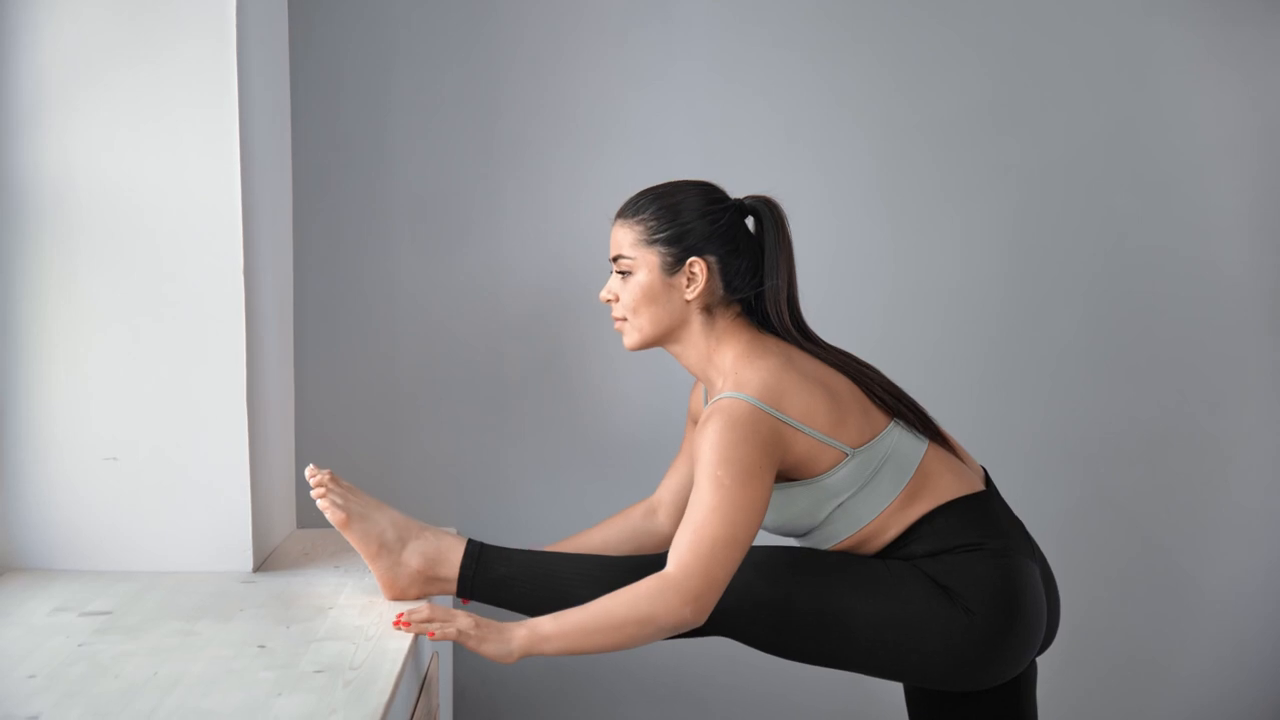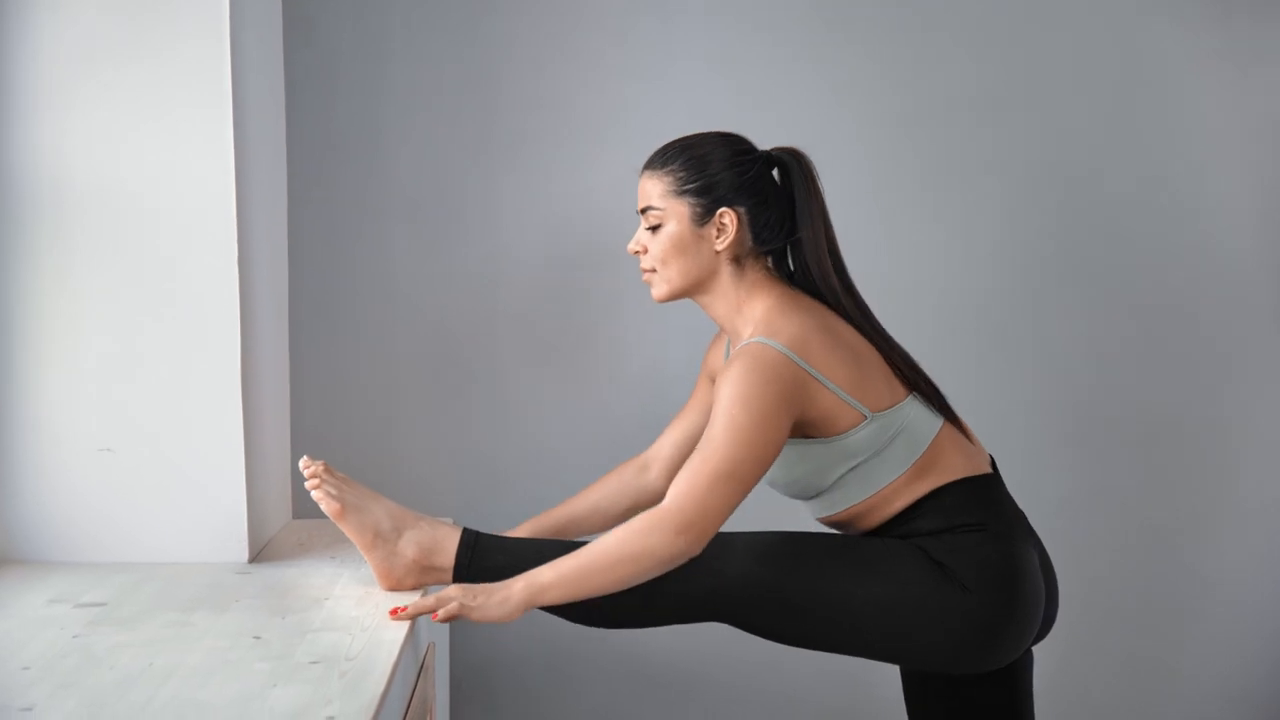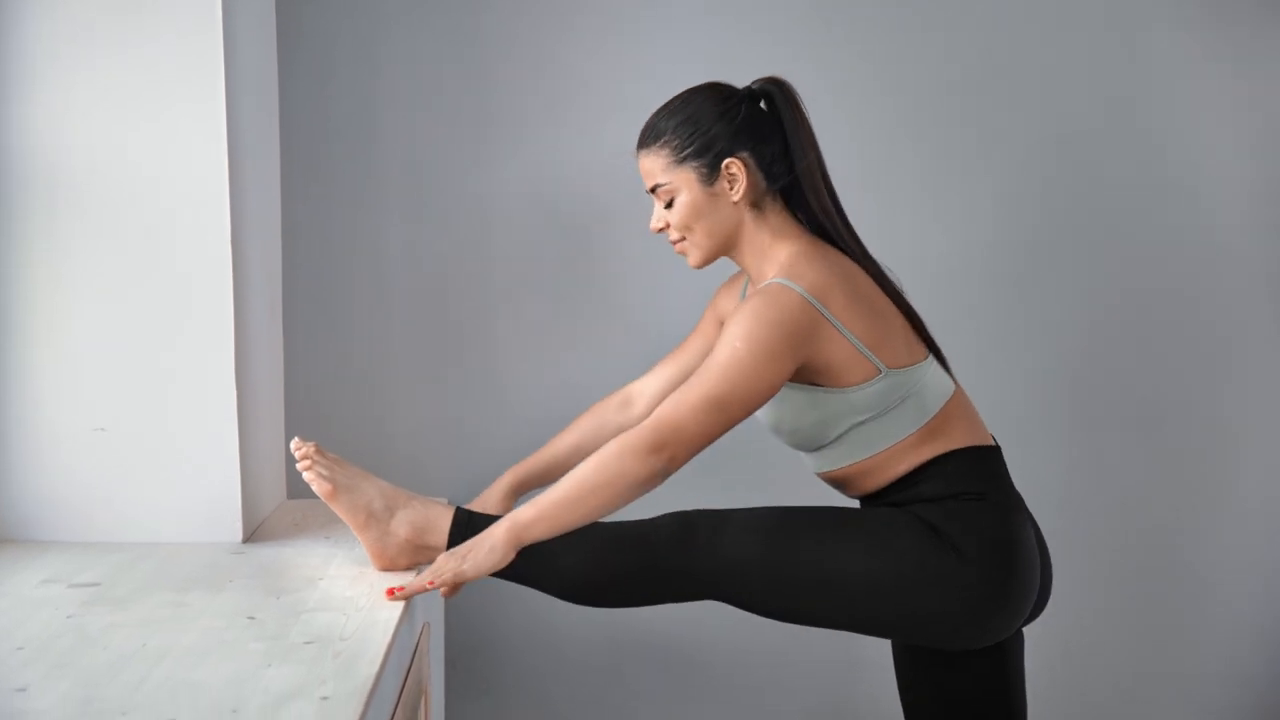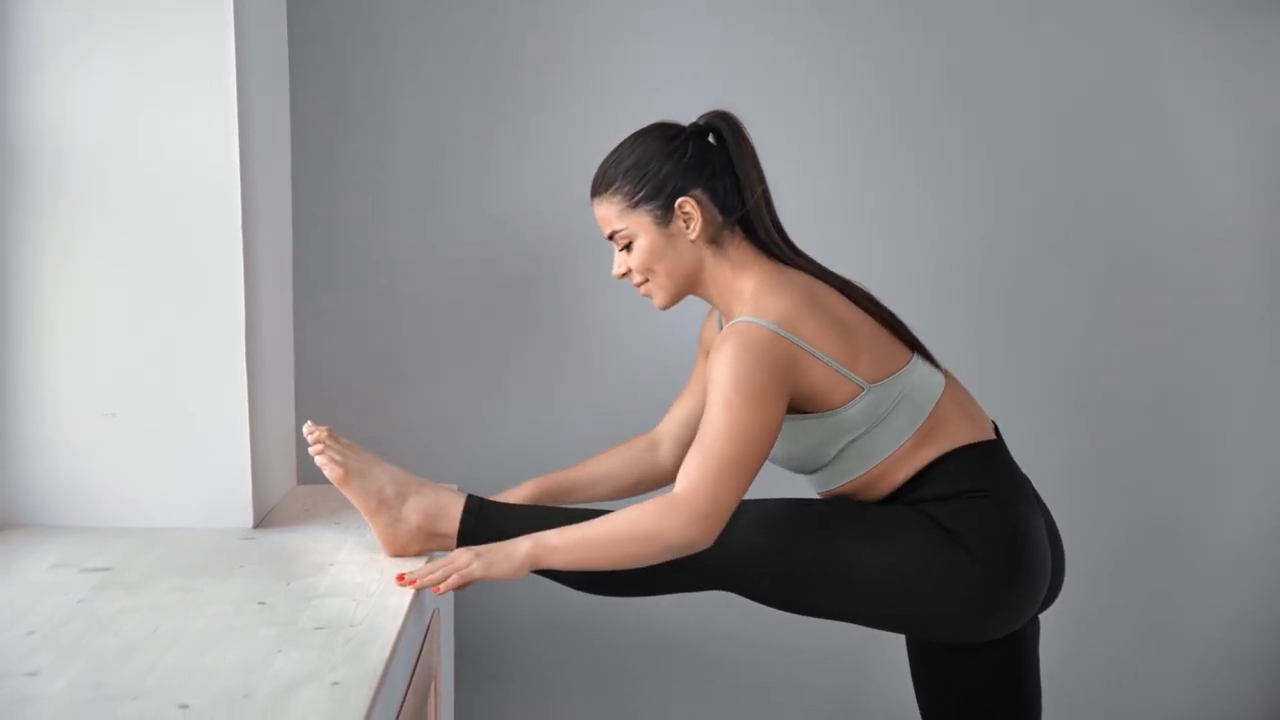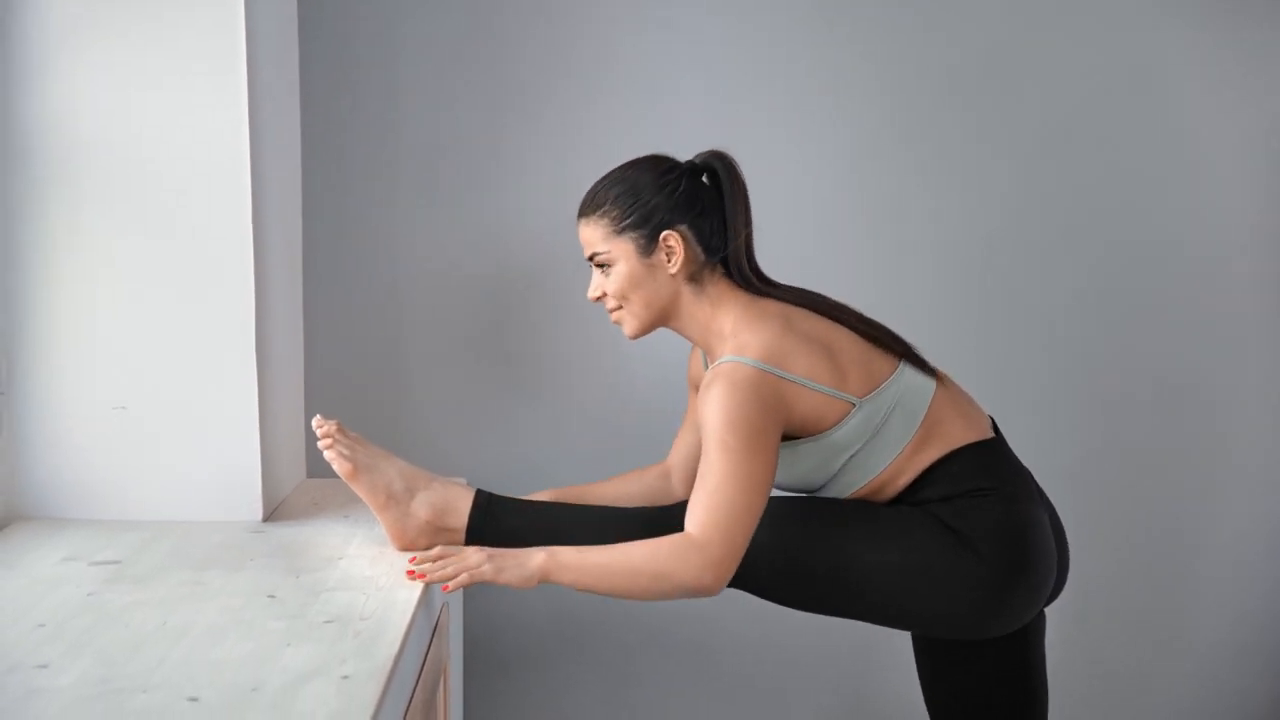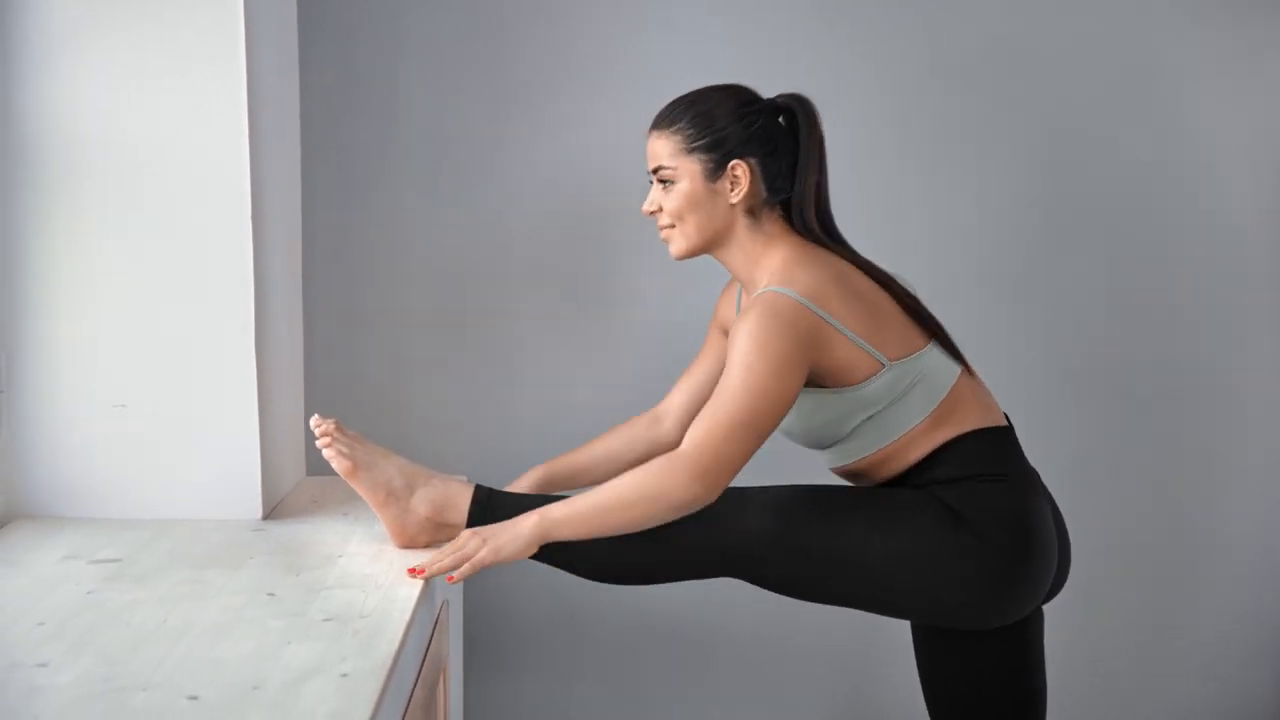
dt=0.5s
person 1, frame 1
left shoulder: (745, 406)
right shoulder: (734, 372)
left elbow: (683, 600)
right elbow: (663, 518)
left wrist: (516, 637)
right wrist: (522, 570)
left hip: (967, 599)
right hip: (983, 593)
left knee: (723, 588)
person 1, frame 2
left shoulder: (768, 359)
right shoulder: (745, 339)
left elbow: (677, 533)
right elbow: (653, 474)
left wrist: (516, 592)
right wrist: (518, 543)
left hip: (966, 578)
right hip: (973, 575)
left knee: (713, 576)
person 1, frame 3
left shoulder: (788, 300)
right shoulder: (757, 286)
left elbow: (655, 449)
right elbow: (638, 403)
left wrist: (506, 536)
right wrist: (508, 485)
left hip: (959, 549)
right hip: (964, 551)
left knee: (699, 551)
left ankle: (425, 531)
person 1, frame 4
left shoulder: (759, 335)
right shoulder: (743, 310)
left elbow: (692, 520)
right elbow: (663, 452)
left wrist: (522, 550)
right wrist: (526, 497)
left hip: (971, 546)
right hip: (985, 546)
left knee: (722, 547)
person 1, frame 5
left shoulder: (745, 370)
right shoulder: (726, 336)
left elbow: (705, 563)
right elbow: (677, 481)
left wrist: (533, 559)
right wrist: (537, 507)
left hip: (976, 547)
right hip: (986, 540)
left knee: (718, 538)
person 1, frame 6
left shoulder: (785, 306)
right shoulder: (753, 291)
left elbow: (693, 479)
right elbow: (664, 426)
left wrist: (532, 528)
right wrist: (532, 485)
left hip: (979, 529)
right hip: (983, 533)
left knee: (725, 532)
left ankle: (450, 509)
